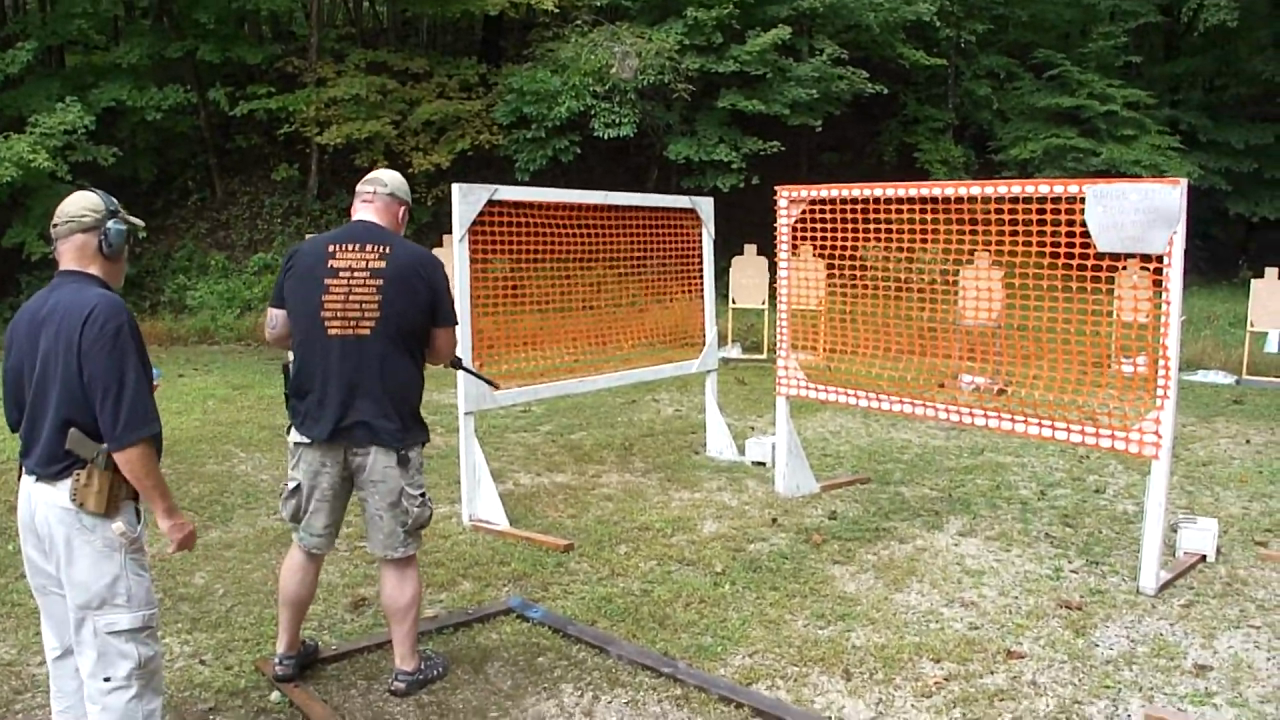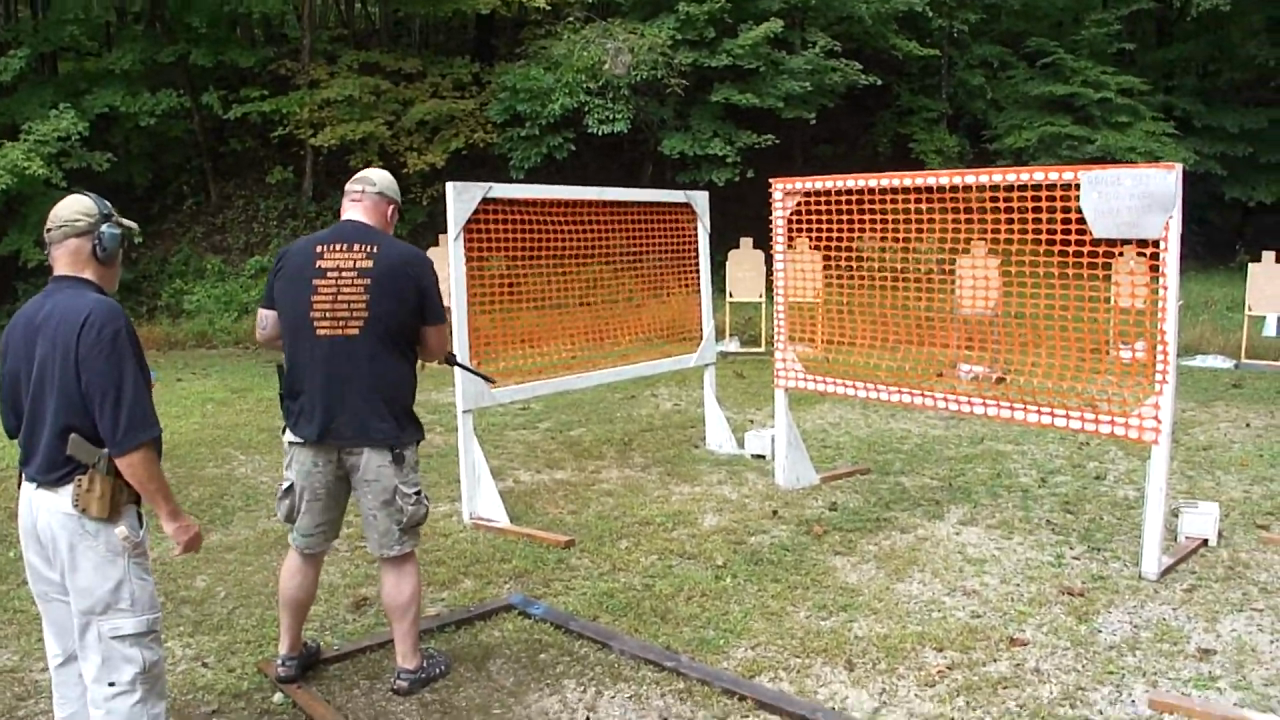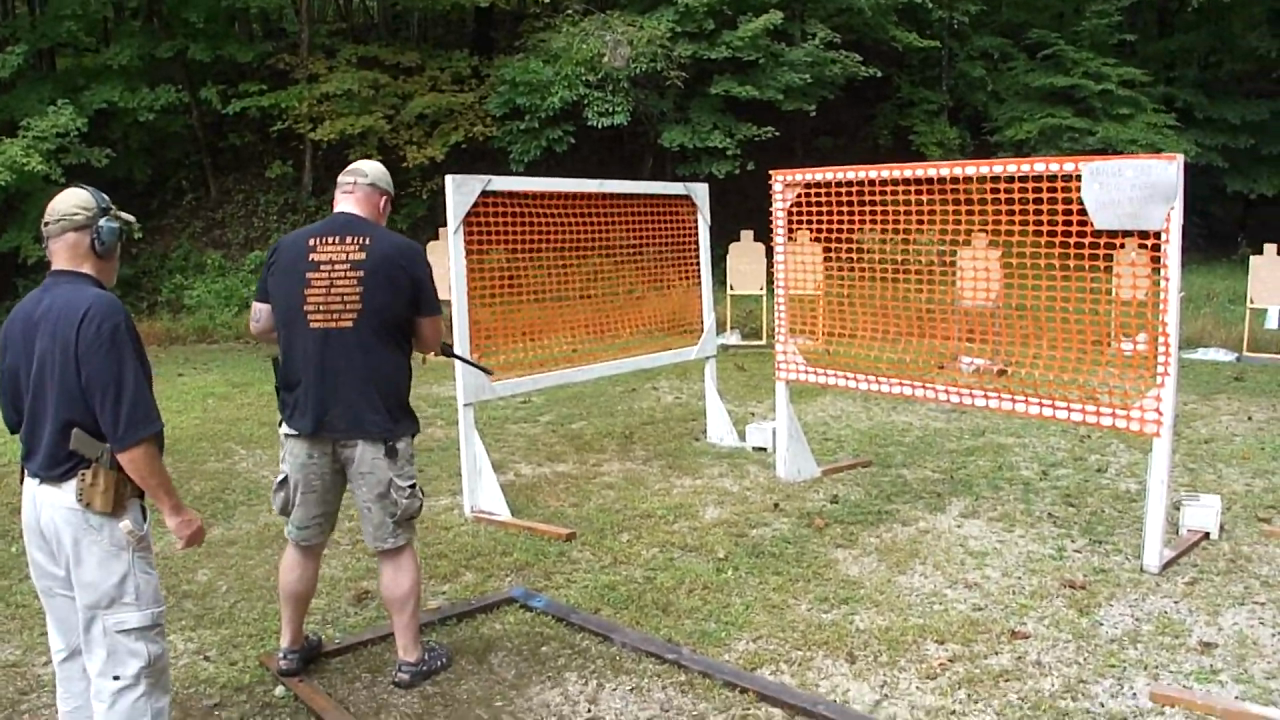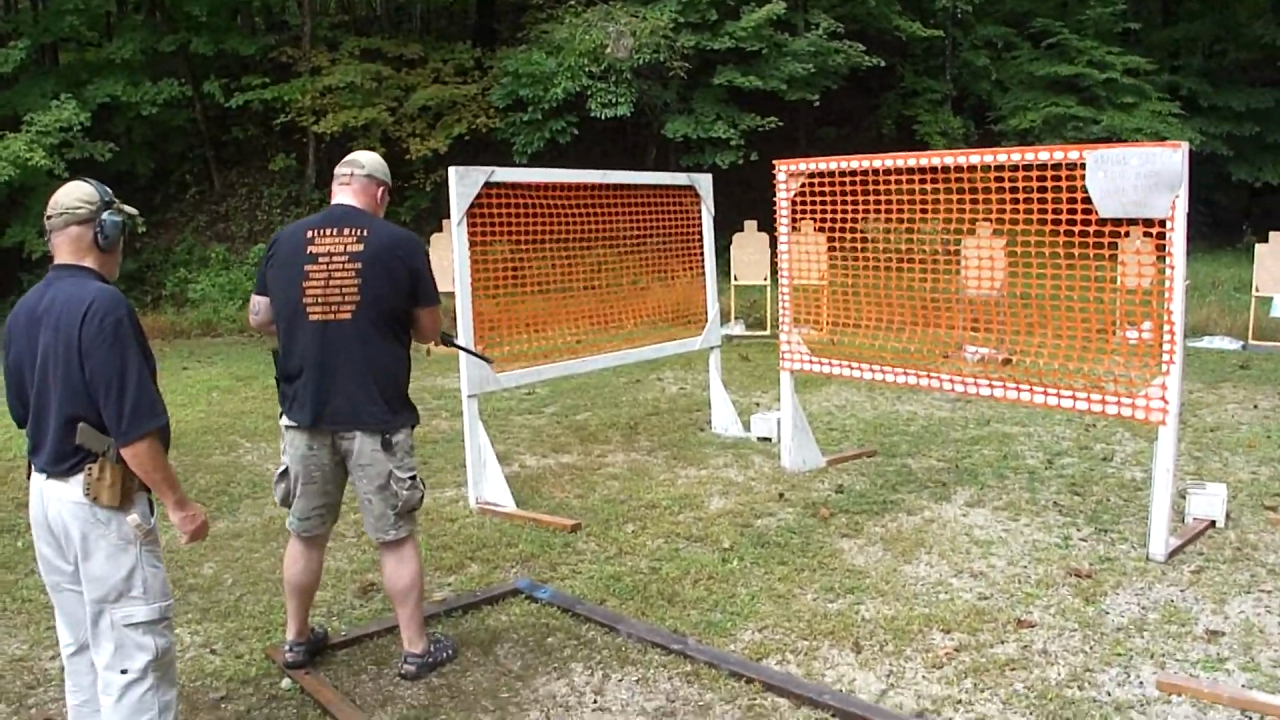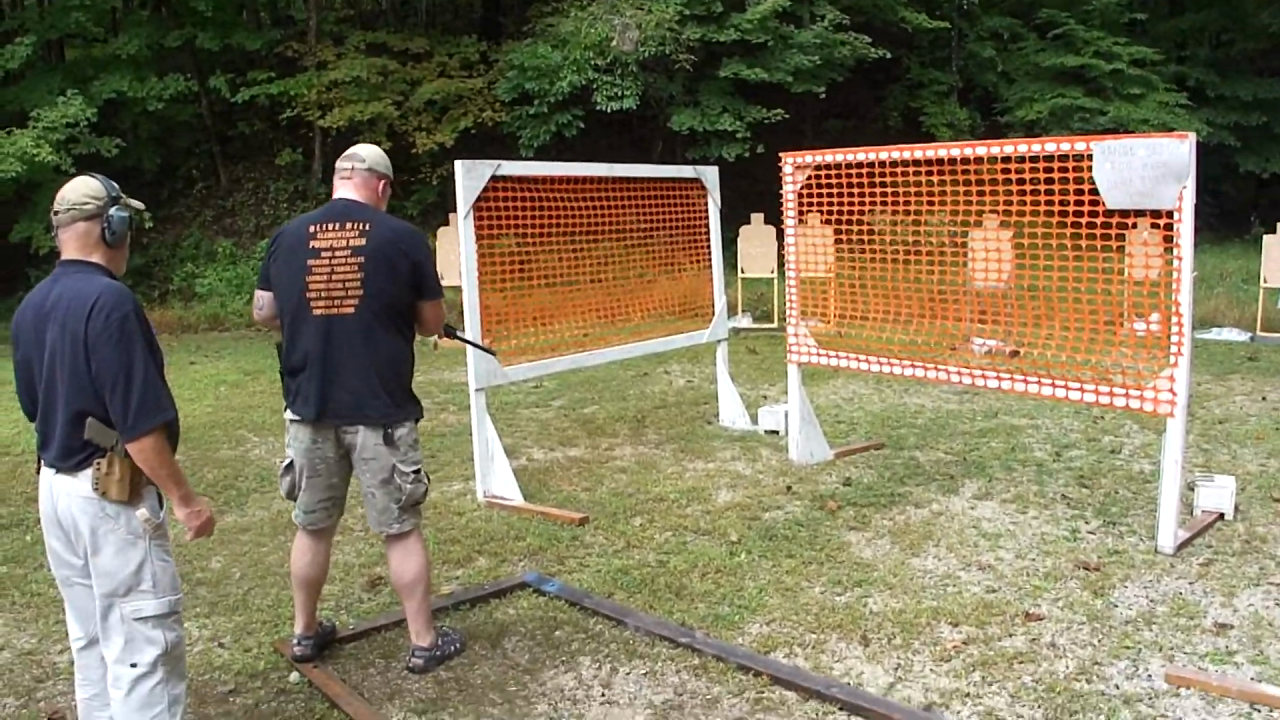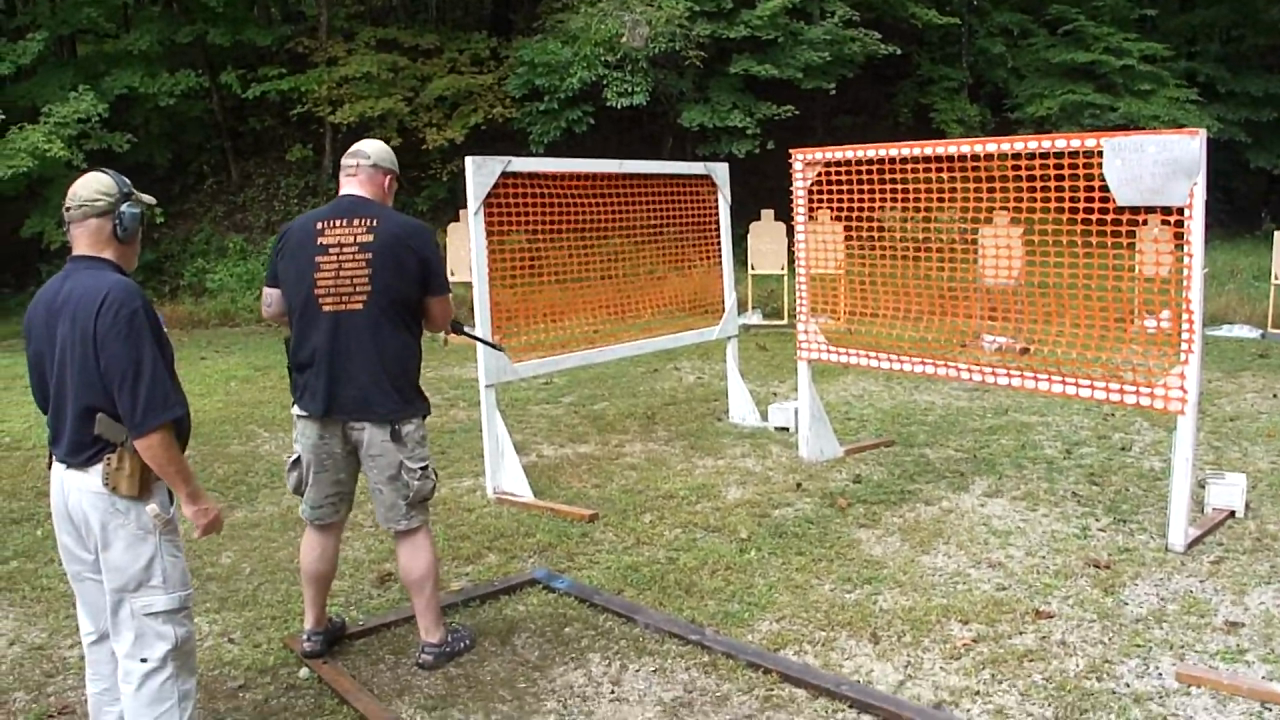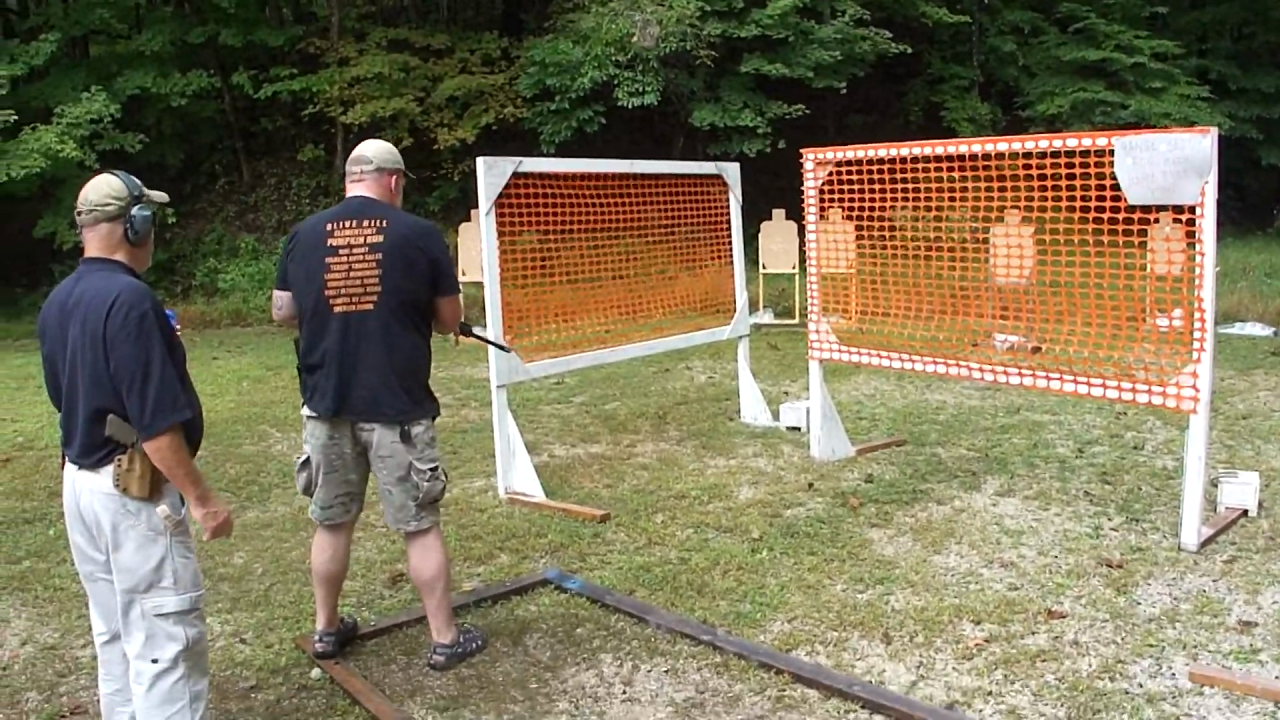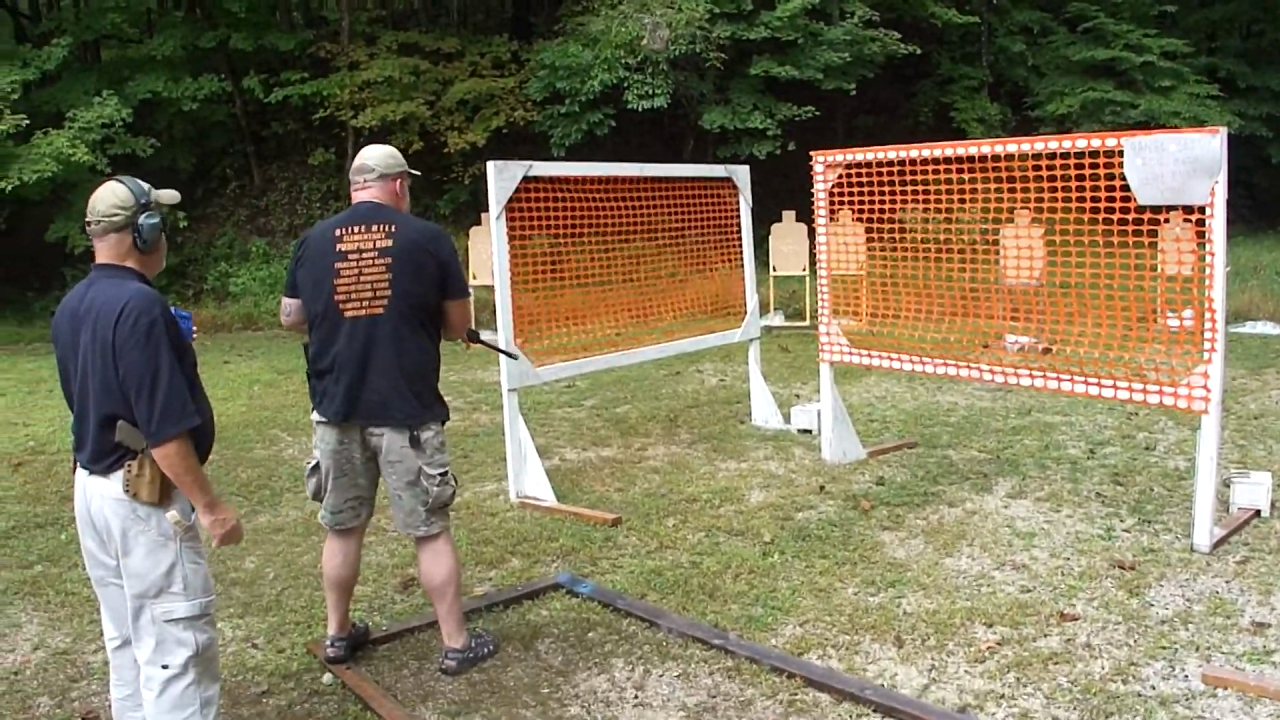
dt=0.1s
person 1, frame 1
right shoulder: (103, 312)
right elbow: (128, 436)
right wrist: (167, 511)
right hip: (90, 507)
left knee: (68, 651)
right knee: (121, 658)
person 1, frame 2
right shoulder: (100, 317)
right elbow: (129, 440)
right wrist: (171, 514)
right hip: (92, 511)
left knee: (69, 656)
right knee: (125, 664)
person 1, frame 3
right shoulder: (99, 311)
right elbow: (130, 435)
right wrist: (173, 508)
right hip: (95, 506)
left knee: (73, 651)
right knee: (129, 657)
person 1, frame 4
right shoulder: (102, 305)
right elbow: (134, 429)
right wrist: (177, 503)
left hip: (45, 492)
right hip: (101, 500)
left knee: (81, 645)
right knee: (135, 650)
person 1, frame 5
left shoulder: (31, 305)
right shoulder: (108, 300)
right elbow: (139, 425)
right wrist: (184, 498)
left hip: (57, 487)
right hip: (111, 495)
left knee: (91, 638)
right knee: (145, 645)
person 1, frame 6
left shoulder: (43, 300)
right shoulder: (118, 297)
right elbow: (147, 422)
right wrist: (192, 495)
left hip: (68, 482)
right hip: (122, 491)
left knee: (102, 633)
right knee: (155, 639)
person 1, frame 7
left shoulder: (58, 301)
right shoulder: (129, 299)
right elbow: (156, 421)
right wrist: (201, 498)
left hip: (81, 483)
right hip: (134, 490)
left knee: (116, 633)
right knee: (167, 638)
person 1, frame 8
left shoulder: (71, 306)
right shoulder: (139, 305)
right elbow: (165, 429)
right wrist: (209, 505)
left hip: (93, 487)
right hip: (145, 496)
left knee: (127, 639)
right knee: (177, 644)
person 2, frame 1
left shoulder: (301, 255)
right shoulder: (421, 263)
left elbow: (274, 332)
right elbow: (443, 352)
left hip: (315, 429)
right hip: (389, 433)
left knee: (306, 544)
right knee: (398, 554)
left ankle: (287, 652)
right ankle: (407, 666)
person 2, frame 2
left shoulder: (291, 256)
right shoulder: (410, 261)
left elbow: (266, 333)
right elbow: (436, 349)
left hip: (310, 429)
right hip: (382, 433)
left knee: (304, 545)
right knee: (396, 552)
left ankle: (289, 653)
right ankle: (409, 664)
person 2, frame 3
left shoulder: (285, 249)
right shoulder: (403, 253)
left elbow: (260, 326)
right elbow: (430, 341)
left hip: (305, 422)
right hip: (378, 425)
left knee: (303, 540)
right knee: (394, 545)
left ankle: (291, 647)
right ankle: (410, 657)
person 2, frame 4
left shoulder: (283, 242)
right shoulder: (401, 244)
left elbow: (259, 319)
right elbow: (429, 332)
left hip: (306, 414)
right hip: (377, 417)
left knee: (305, 532)
right knee: (396, 537)
left ankle: (296, 639)
right ankle: (416, 649)
person 2, frame 5
left shoulder: (286, 237)
right shoulder: (404, 238)
left elbow: (263, 314)
right elbow: (432, 324)
left hip: (309, 409)
right hip: (382, 410)
left knee: (312, 526)
right knee: (402, 529)
left ankle: (305, 633)
right ankle: (424, 642)
person 2, frame 6
left shoulder: (294, 233)
right shoulder: (411, 234)
left elbow: (271, 310)
right elbow: (439, 320)
left hip: (317, 404)
right hip: (388, 407)
left knee: (321, 522)
right knee: (410, 525)
left ankle: (315, 629)
right ankle: (433, 639)
person 2, frame 7
left shoulder: (303, 235)
right shoulder: (420, 234)
left elbow: (282, 313)
right elbow: (450, 322)
left hip: (327, 405)
right hip: (398, 408)
left knee: (331, 521)
right knee: (421, 526)
left ankle: (326, 629)
right ankle: (445, 639)
person 2, frame 8
left shoulder: (312, 241)
right shoulder: (429, 239)
left elbow: (290, 318)
right elbow: (458, 327)
left hip: (336, 410)
right hip: (407, 412)
left knee: (341, 526)
right knee: (431, 530)
left ankle: (338, 634)
right ankle: (457, 644)
